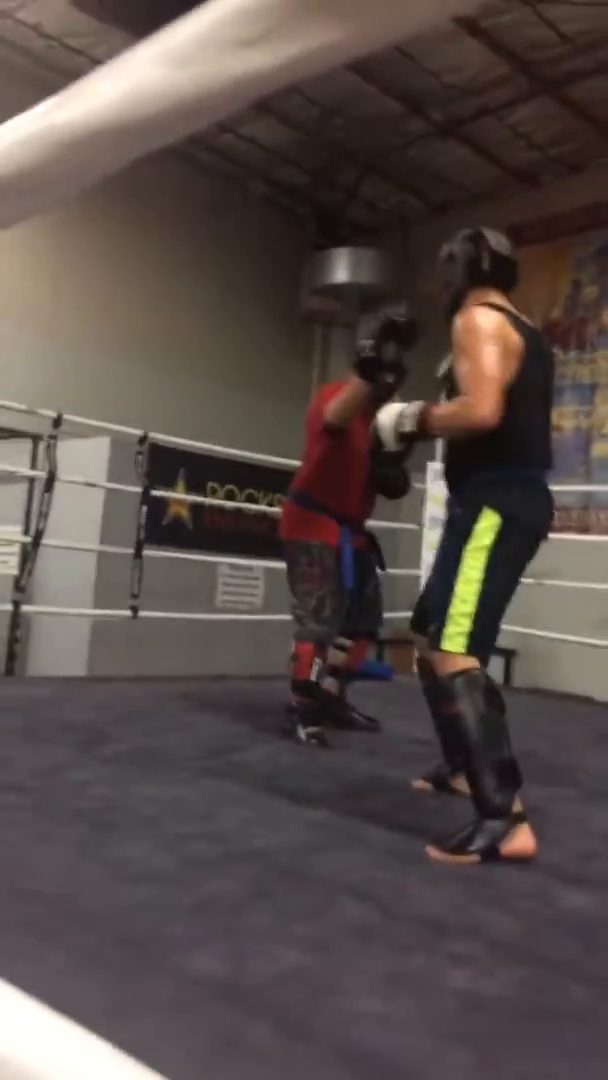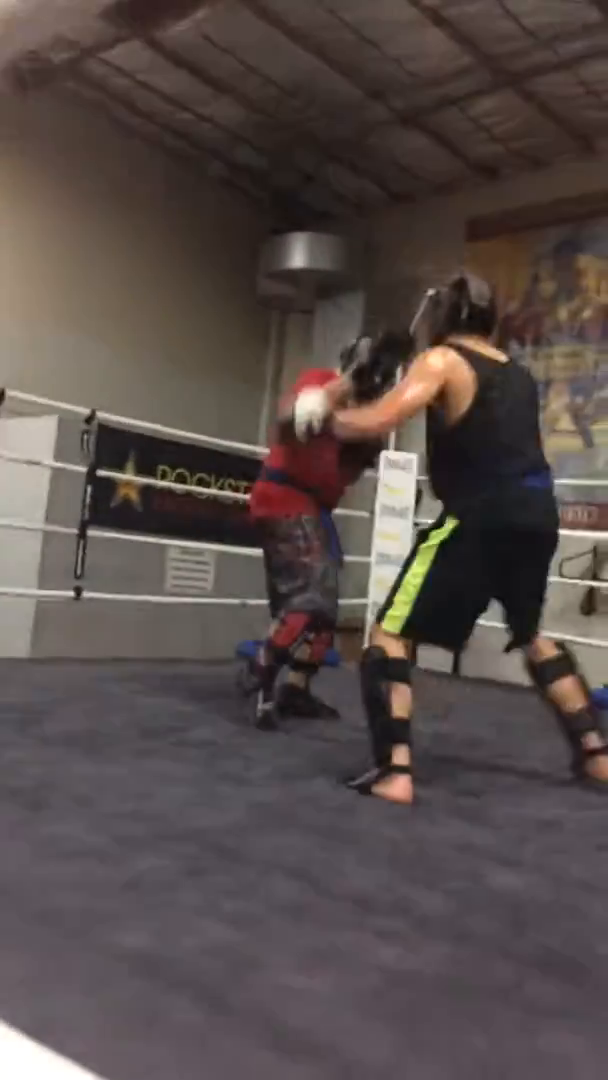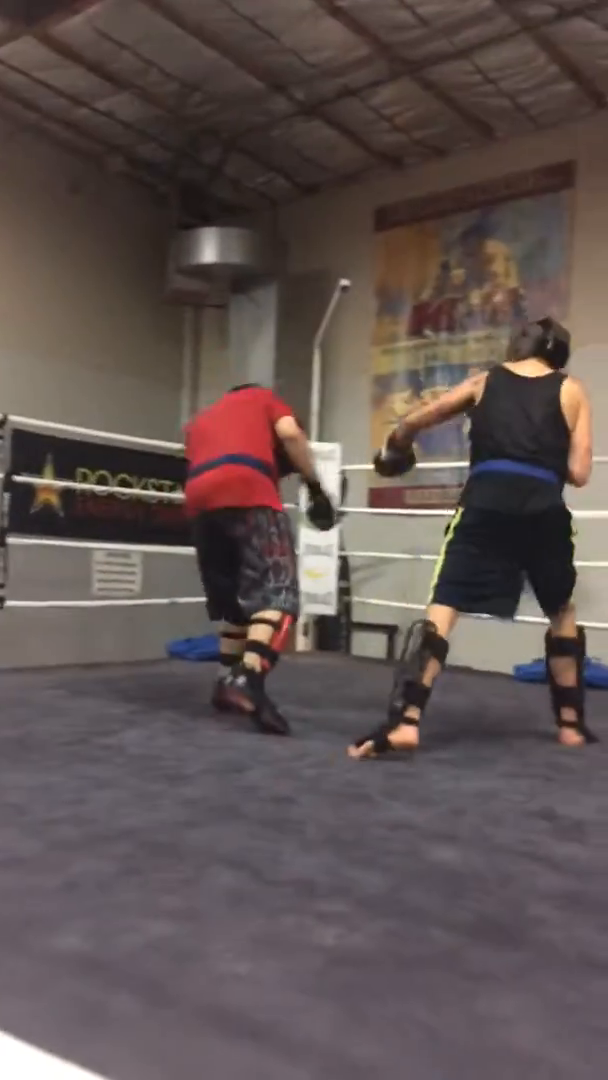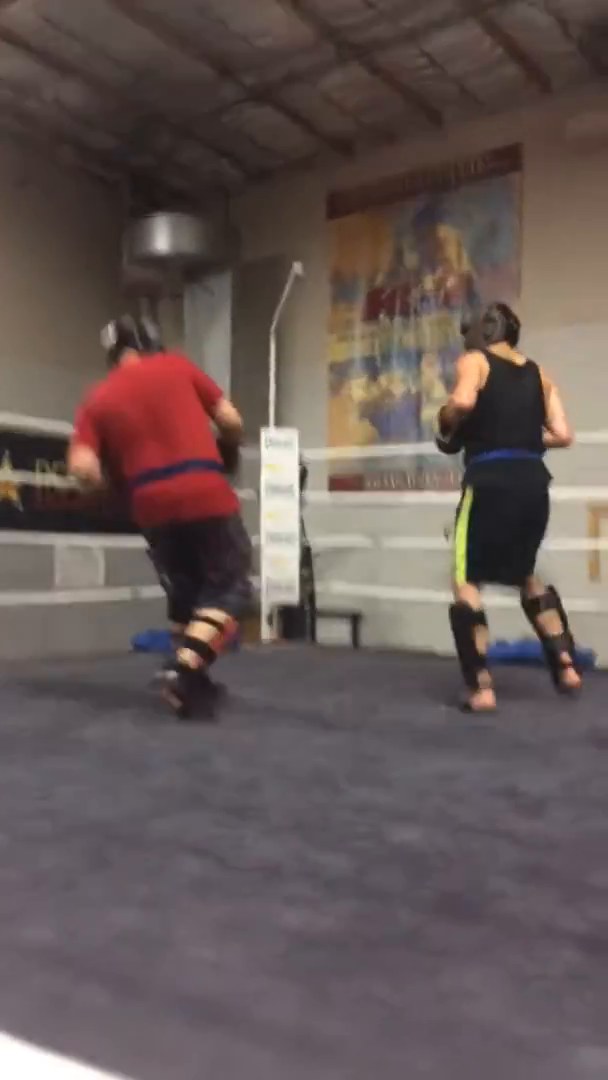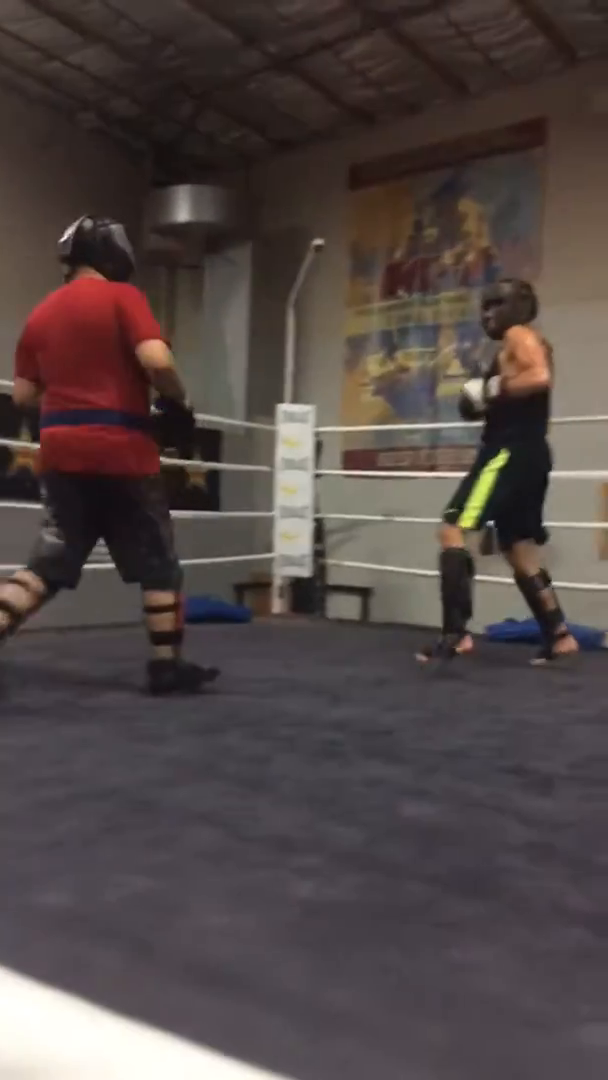
dt=0.4s
person 1, frame 1
left shoulder: (477, 320)
right shoulder: (525, 332)
left elbow: (481, 412)
left wrist: (416, 419)
left hip: (495, 504)
right hip: (515, 501)
left knee: (450, 655)
right knee: (432, 630)
left ankle: (505, 821)
right ankle: (462, 768)
person 1, frame 2
left shoulder: (441, 364)
right shoulder: (515, 370)
left elbow: (374, 423)
left wrist: (322, 419)
left hip: (479, 520)
right hip: (535, 518)
left knee: (390, 638)
right knee: (533, 638)
left ankle: (393, 771)
person 1, frame 3
left shoulder: (485, 380)
right shoulder: (571, 392)
left elbow: (420, 417)
right elbow: (578, 473)
left wrist: (396, 446)
left hip: (487, 501)
right hip: (544, 508)
left knee: (441, 610)
right knee: (562, 615)
left ankle: (403, 722)
right ankle: (569, 724)
person 1, frame 4
left shoulder: (474, 361)
right shoulder: (536, 373)
left elbow: (462, 402)
right elbow: (562, 435)
left wrist: (444, 427)
left hip: (489, 482)
right hip: (532, 482)
left knee: (466, 585)
right knee: (526, 577)
left ankle: (480, 686)
right ankle: (566, 664)
person 1, frame 5
left shoulder: (515, 336)
right shoulder: (529, 343)
left elbow: (539, 376)
left wrist: (491, 391)
right wrist: (489, 397)
left hip: (509, 452)
right hip: (527, 453)
left knee: (453, 531)
right knee: (518, 547)
left ankle: (456, 633)
right ankle: (558, 636)
person 2, frame 1
left shoulder: (376, 411)
right shoulder: (336, 398)
right elbow: (335, 416)
left wrist: (390, 472)
right wrist: (369, 366)
left hip: (350, 528)
right hip: (314, 526)
left knee: (363, 617)
right knee: (318, 620)
left ankle: (329, 697)
right ankle: (301, 710)
person 2, frame 2
left shoulder: (340, 404)
right shoulder: (319, 380)
left elbow: (338, 469)
right elbow: (303, 410)
left wrist: (359, 458)
right wrist: (354, 377)
left hip: (305, 507)
right hip: (288, 501)
left knee: (316, 600)
right knee: (311, 593)
left ankle: (295, 691)
right ankle: (261, 674)
person 2, frame 3
left shoulder: (198, 421)
right shoulder: (262, 397)
right elbow: (290, 432)
right wrist: (315, 486)
left hip: (201, 500)
right hip: (248, 494)
left knee: (234, 600)
right knee: (275, 594)
left ankle: (231, 681)
right ankle: (248, 682)
person 2, frame 4
left shoulder: (97, 400)
right shoulder: (178, 366)
left elbow: (82, 467)
right elbow: (231, 422)
right wrist: (228, 455)
left hip: (151, 505)
right hip: (207, 495)
left knee: (184, 598)
right knee: (228, 594)
left ankle: (187, 677)
right ankle: (181, 679)
person 2, frame 5
left shoulder: (40, 313)
right shoulder: (124, 297)
right elbow: (157, 360)
right wrist: (176, 402)
left hip: (59, 449)
right hip: (120, 451)
left knee: (54, 556)
right knee: (157, 563)
right ankle: (167, 666)
